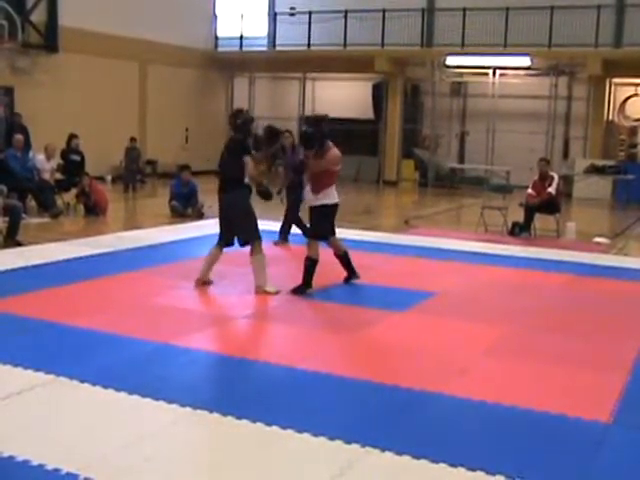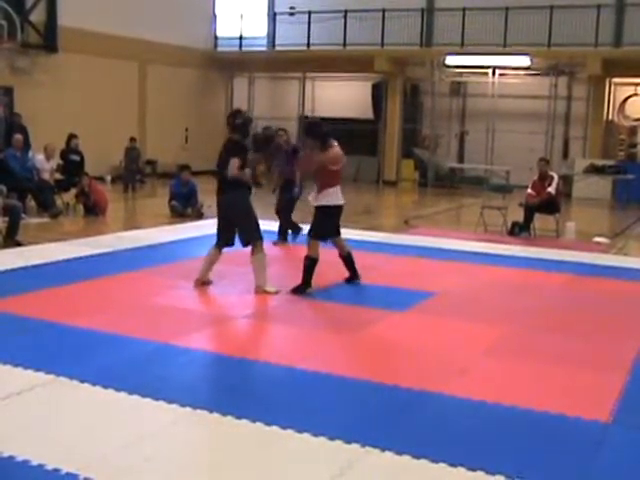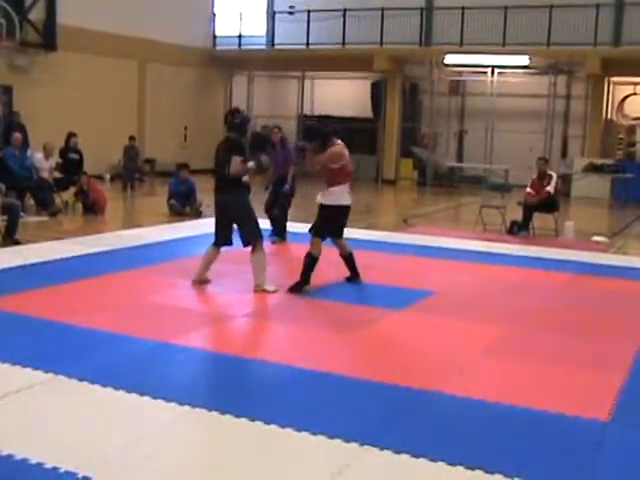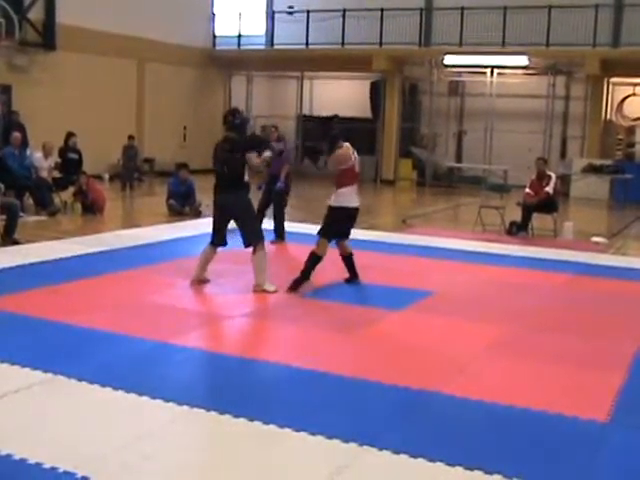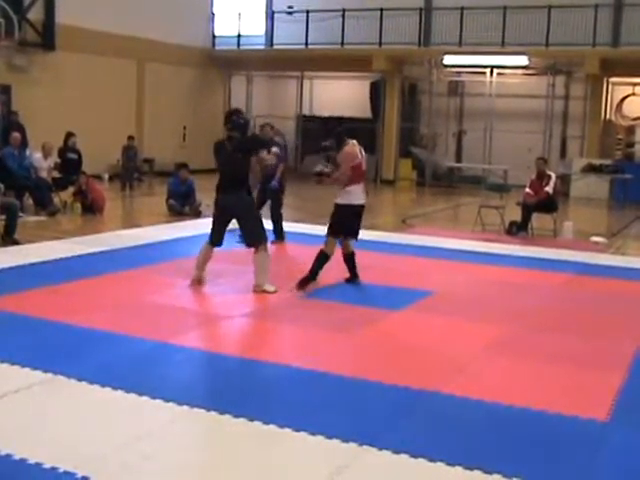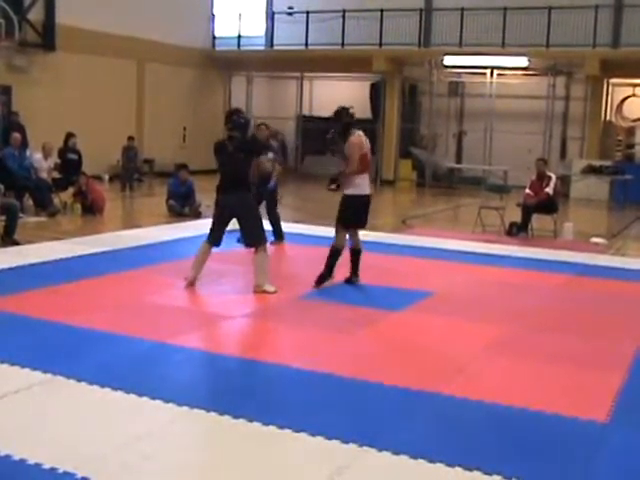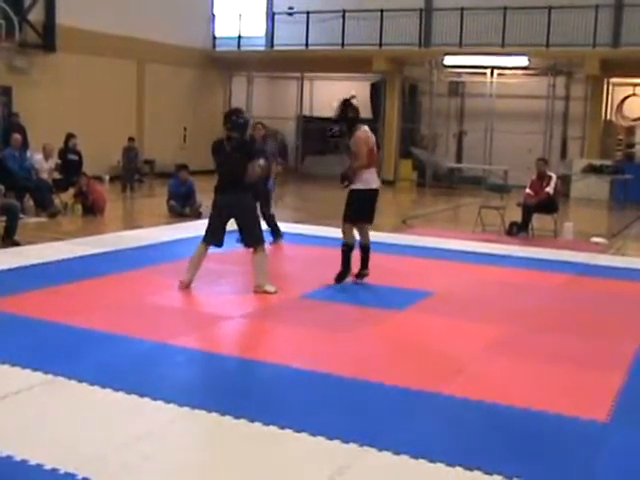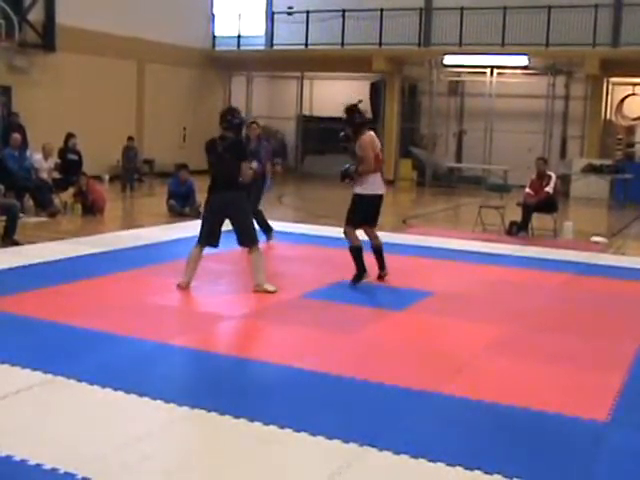
dt=0.1s
person 1, frame 1
left shoulder: (231, 144)
right shoulder: (241, 144)
right elbow: (251, 172)
right wrist: (260, 184)
left hip: (225, 197)
right hip: (237, 197)
left knee: (223, 241)
right knee: (255, 241)
left ankle: (202, 277)
right ankle: (261, 285)
person 1, frame 2
left shoulder: (227, 145)
right shoulder: (238, 145)
right elbow: (232, 173)
right wrist: (249, 174)
left hip: (223, 198)
right hip: (237, 198)
left knee: (221, 242)
right knee: (256, 242)
left ankle: (201, 277)
right ankle: (261, 285)
person 1, frame 3
left shoulder: (223, 145)
right shoulder: (237, 144)
right elbow: (234, 171)
right wrist: (251, 166)
left hip: (221, 198)
right hip: (236, 197)
left knee: (219, 241)
right knee: (256, 241)
left ankle: (199, 276)
right ankle: (260, 283)
person 1, frame 4
left shoulder: (219, 146)
right shoulder: (243, 143)
right elbow: (255, 164)
right wrist: (266, 155)
left hip: (220, 198)
right hip: (239, 197)
left knee: (215, 241)
right knee: (257, 241)
left ankle: (198, 276)
right ankle: (260, 283)
person 1, frame 5
left shoulder: (219, 146)
right shoulder: (248, 142)
right elbow: (267, 160)
right wrist: (267, 151)
left hip: (223, 197)
right hip: (241, 197)
left knee: (213, 240)
right knee: (260, 242)
left ankle: (197, 276)
right ankle: (261, 283)
person 1, frame 6
left shoulder: (219, 146)
right shoulder: (250, 144)
right elbow: (262, 167)
right wrist: (265, 156)
left hip: (224, 198)
right hip: (243, 198)
left knee: (211, 240)
right knee: (259, 242)
left ankle: (192, 277)
right ankle: (261, 284)
person 1, frame 7
left shoulder: (217, 146)
right shoulder: (246, 146)
right elbow: (253, 175)
right wrist: (261, 164)
left hip: (221, 198)
right hip: (242, 198)
left knee: (206, 241)
right knee: (257, 243)
left ankle: (187, 279)
right ankle: (261, 284)
person 1, frame 8
left shoulder: (210, 145)
right shoulder: (239, 146)
right elbow: (245, 178)
right wrist: (252, 168)
left hip: (214, 197)
right hip: (235, 197)
left knee: (202, 242)
right knee: (252, 243)
left ankle: (185, 280)
right ankle: (260, 283)
person 2, frame 1
left shoulder: (333, 155)
right shoulder: (317, 149)
left elbow: (312, 168)
right elbow: (308, 168)
left wrist: (309, 154)
left hip: (325, 202)
right hip: (316, 200)
left knee: (313, 241)
right knee: (331, 239)
left ankle: (306, 284)
right ankle: (351, 272)
person 2, frame 2
left shoulder: (334, 154)
right shoulder: (325, 149)
left elbow: (308, 164)
right elbow: (308, 164)
left wrist: (309, 146)
left hip: (329, 202)
right hip: (329, 200)
left knee: (314, 241)
right knee: (335, 239)
left ankle: (305, 283)
right ankle: (354, 274)
person 2, frame 3
left shoulder: (334, 151)
right shoulder: (336, 146)
left elbow: (314, 164)
left wrist: (311, 149)
left hip: (334, 201)
right hip: (340, 200)
left knee: (316, 239)
right knee: (337, 239)
left ankle: (303, 281)
right ankle: (355, 274)
person 2, frame 4
left shoulder: (340, 154)
right shoulder: (347, 148)
left hip: (342, 202)
right hip: (351, 202)
left knee: (323, 240)
right knee: (340, 240)
left ankle: (303, 277)
right ankle: (353, 275)
person 2, frame 5
left shoulder: (346, 151)
right shoulder: (354, 145)
left elbow: (343, 177)
left wrist: (328, 174)
left hip: (348, 200)
right hip: (356, 200)
left knee: (331, 239)
right knee: (345, 239)
left ankle: (311, 275)
right ankle: (354, 275)
person 2, frame 6
left shoulder: (353, 141)
right shoulder: (359, 136)
left elbow: (353, 167)
left wrist: (341, 178)
left hip: (354, 191)
right hip: (362, 191)
left knee: (341, 231)
right knee: (353, 233)
left ankle: (327, 271)
right ankle: (354, 273)
person 2, frame 7
left shoulder: (358, 135)
right shoulder: (364, 131)
left elbow: (362, 162)
left wrist: (349, 173)
left hip: (362, 186)
right hip: (370, 186)
left knee: (347, 226)
right knee: (363, 228)
left ankle: (345, 268)
right ankle: (364, 268)
person 2, frame 8
left shoulder: (364, 140)
right shoulder: (370, 136)
left elbow: (369, 167)
left wrist: (354, 171)
left hip: (366, 192)
right hip: (375, 190)
left knee: (349, 229)
right knee: (369, 230)
left ankle: (361, 269)
right ankle: (382, 268)
